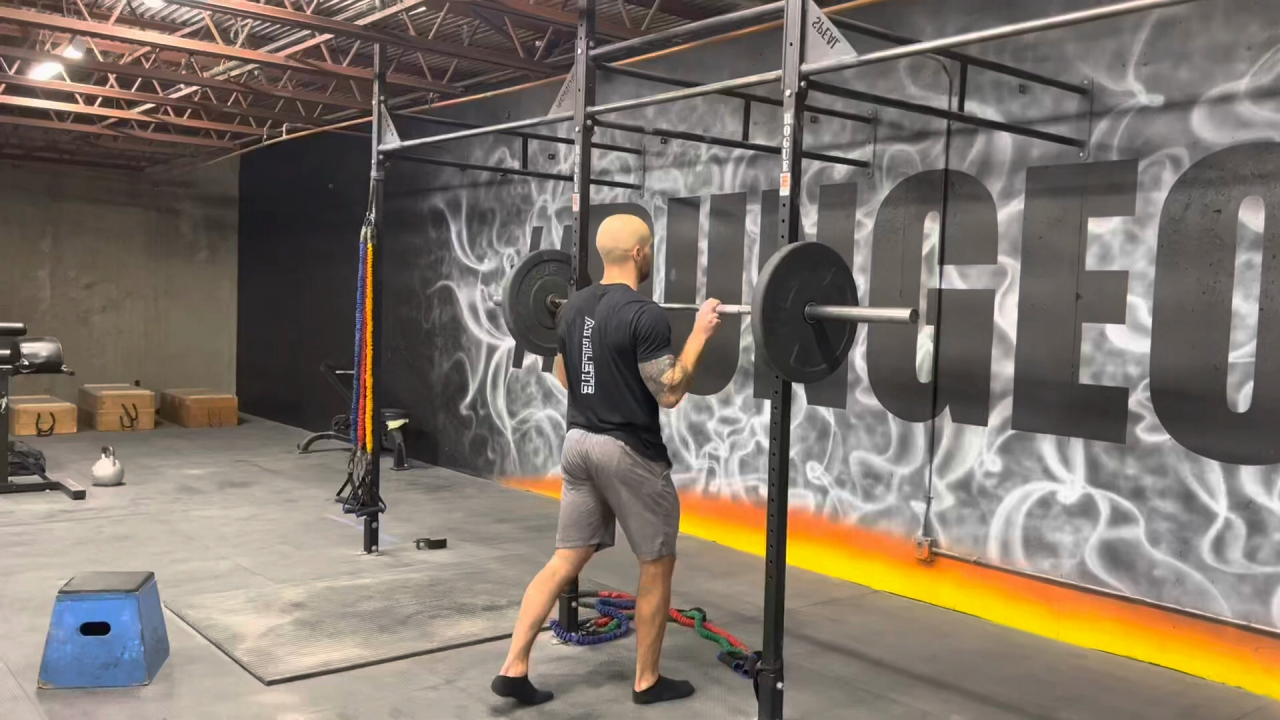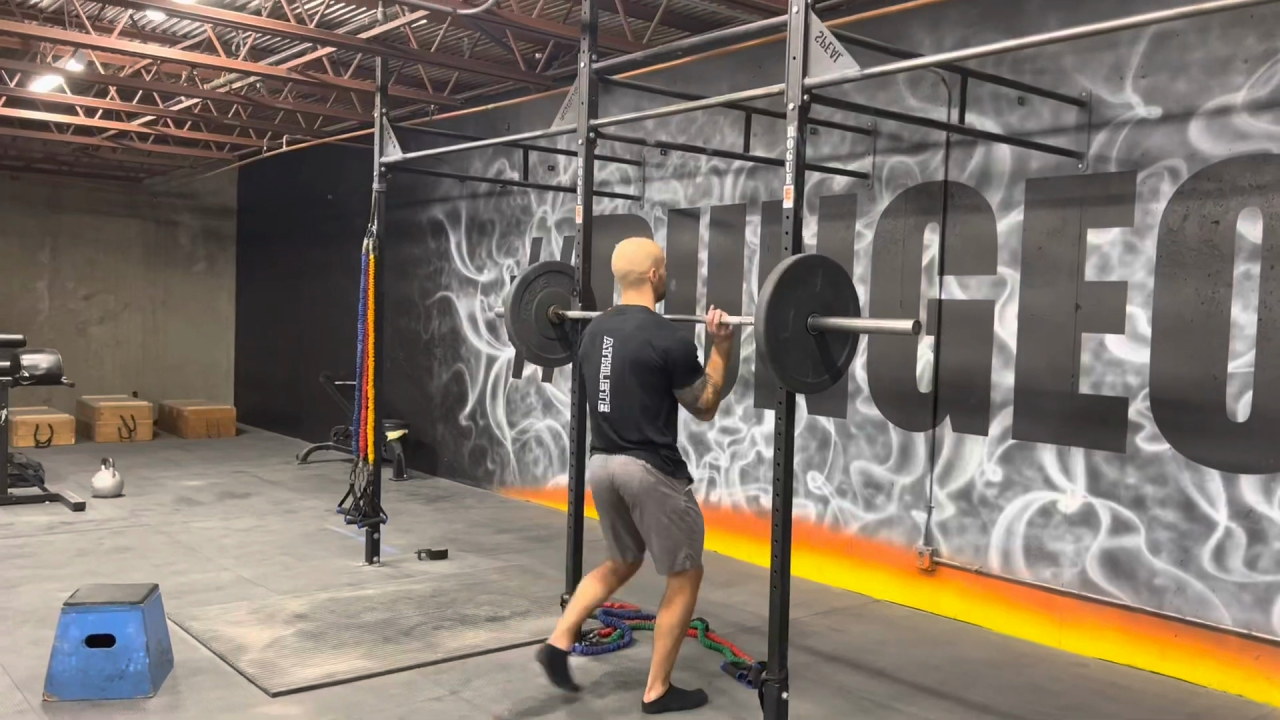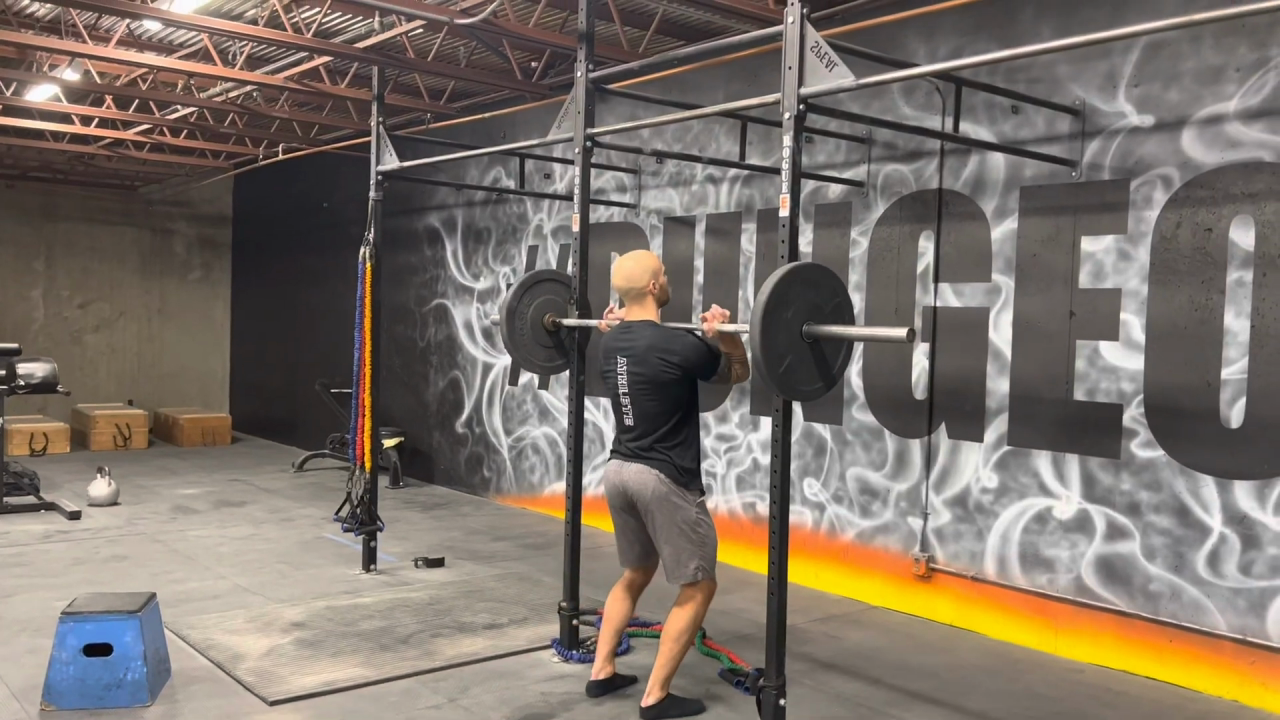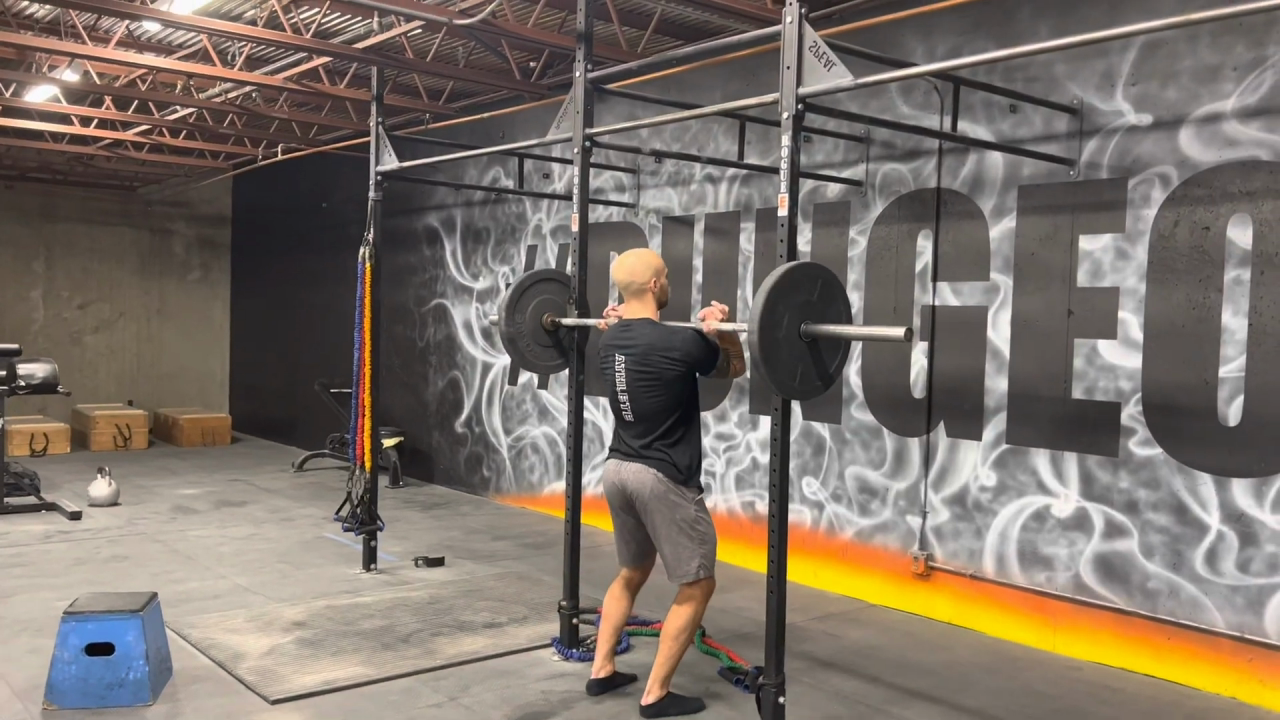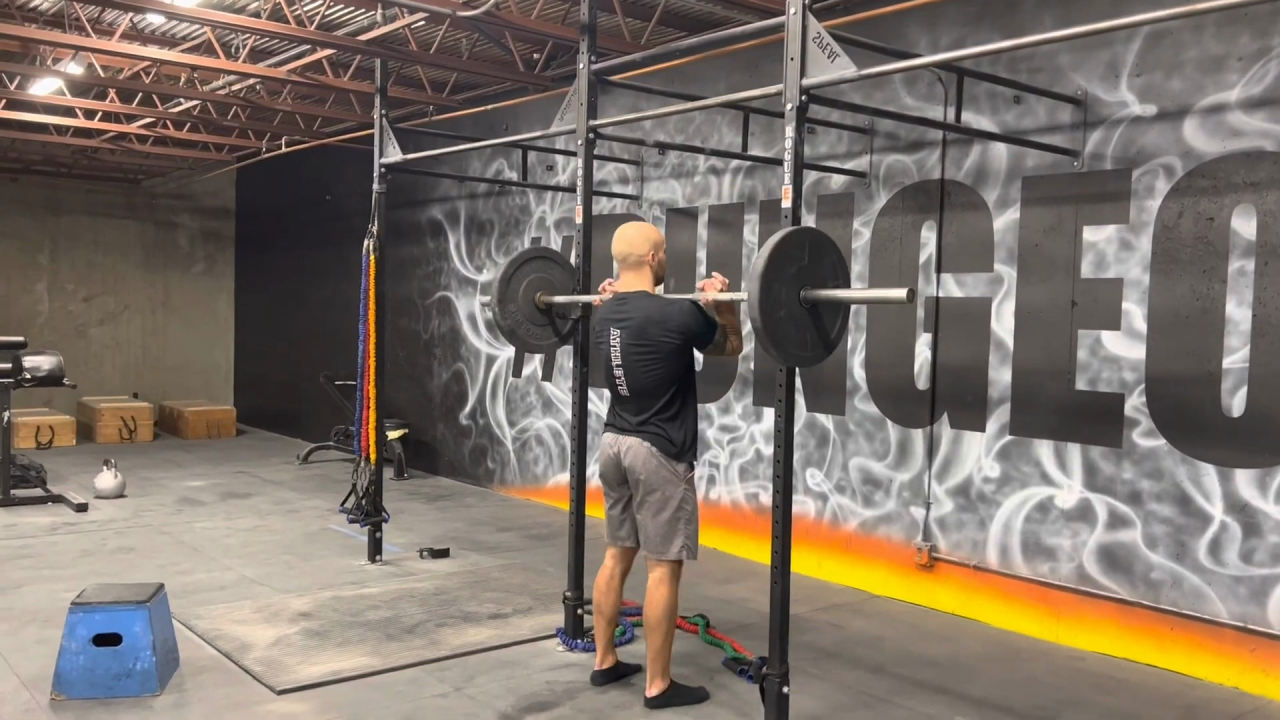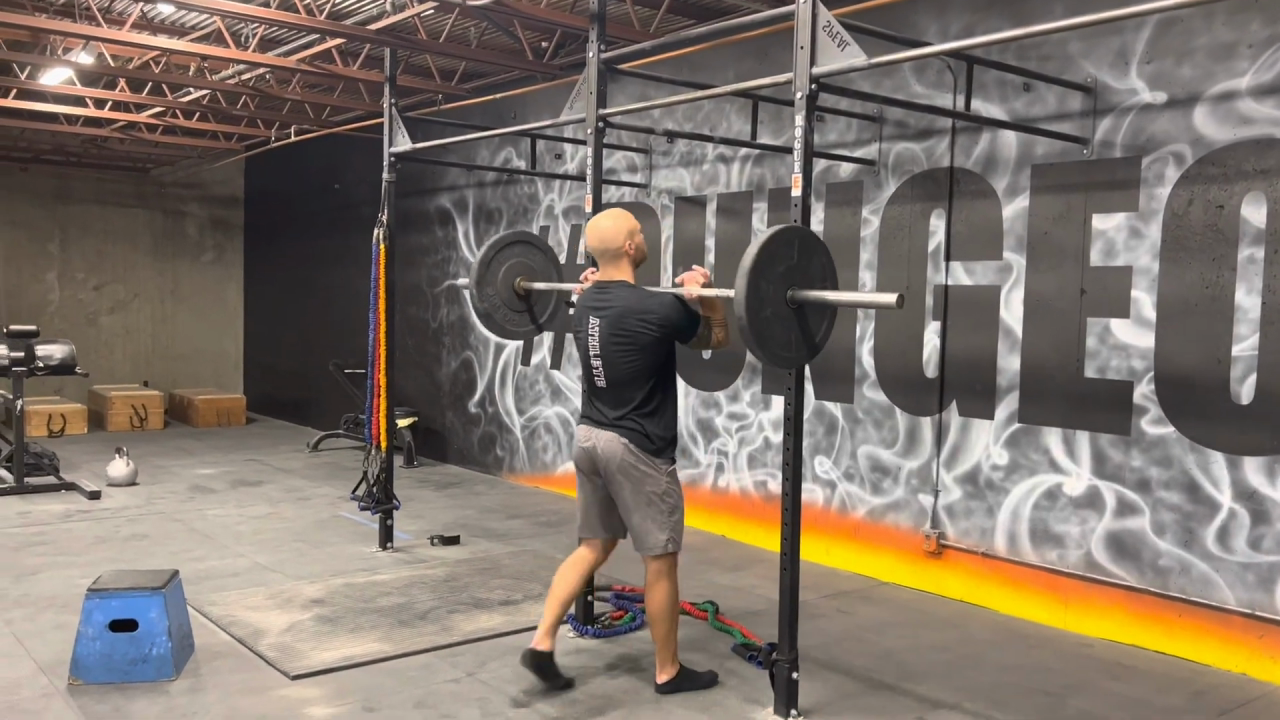
dt=0.5s
person 1, frame 1
left shoulder: (574, 306)
right shoulder: (644, 315)
right elbow: (668, 393)
right wrist: (700, 333)
left hip: (579, 443)
right hip: (630, 452)
left knee: (567, 558)
right knee: (656, 564)
left ankle: (514, 668)
right ankle: (647, 680)
person 1, frame 2
left shoulder: (595, 328)
right shoulder: (668, 337)
right elbow: (705, 407)
right wrist: (720, 347)
left hip: (602, 464)
right hip: (651, 470)
left knee: (620, 563)
right knee: (685, 576)
left ankle: (560, 641)
right ankle: (658, 690)
person 1, frame 3
left shoulder: (610, 342)
right shoulder: (679, 346)
right elbow: (738, 373)
right wrist: (723, 336)
left hip: (618, 471)
right hip: (664, 480)
left knee: (636, 573)
right knee: (697, 586)
left ankle: (602, 672)
person 1, frame 4
left shoulder: (611, 340)
right shoulder: (680, 342)
right elbow: (735, 368)
right wrist: (722, 331)
left hip: (617, 470)
right hip: (663, 479)
left knee: (632, 573)
right knee: (697, 585)
left ankle: (602, 670)
person 1, frame 5
left shoulder: (605, 313)
right shoulder: (676, 314)
right elbow: (731, 346)
right wrist: (720, 303)
left hip: (614, 443)
right hip: (659, 453)
left knee: (617, 556)
right knee: (664, 567)
left ankle: (605, 662)
right ankle: (658, 685)
person 1, frame 6
left shoulder: (586, 303)
right shoulder: (658, 308)
right elbow: (718, 338)
right wrist: (706, 297)
left hip: (590, 437)
right hip: (637, 448)
left knee: (592, 547)
right knee: (661, 561)
left ankle: (541, 645)
right ankle: (669, 672)
